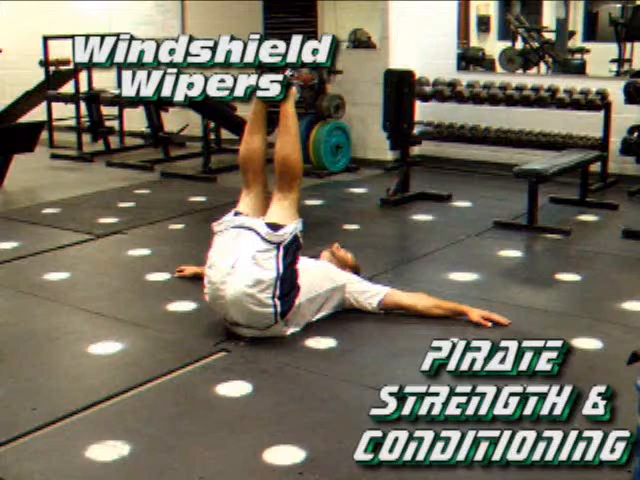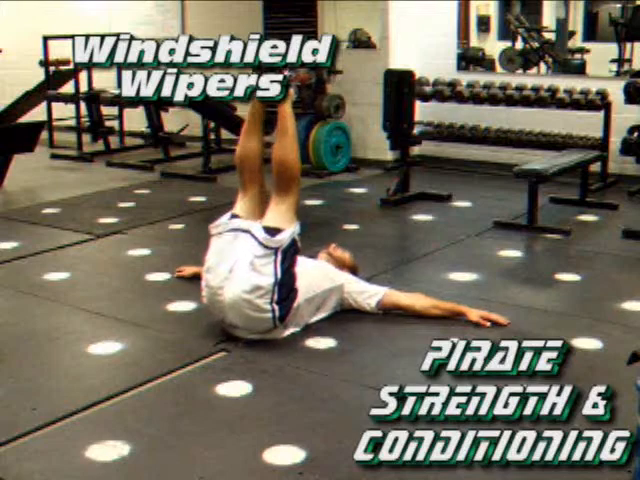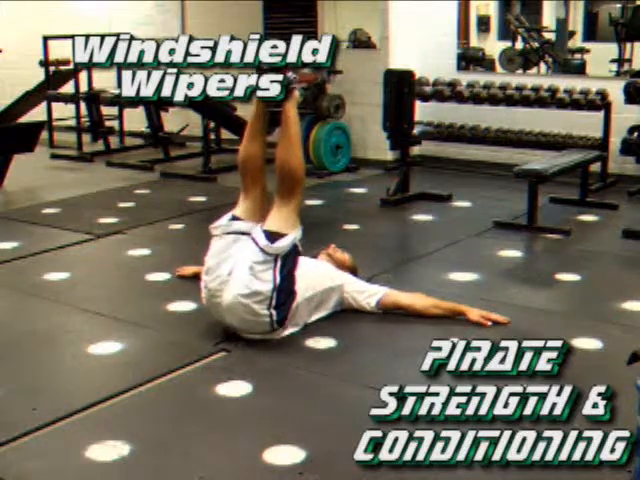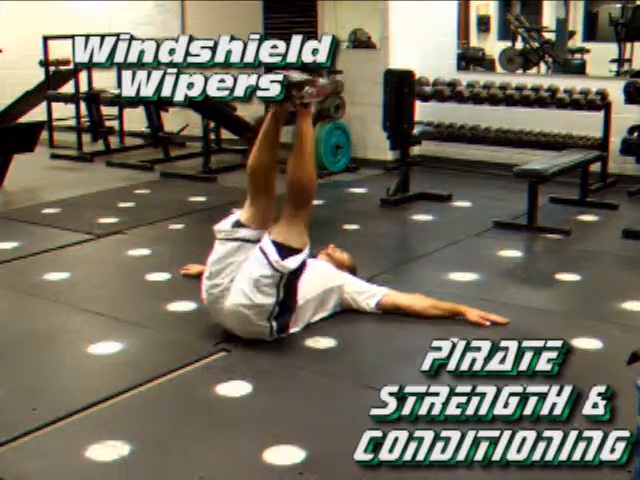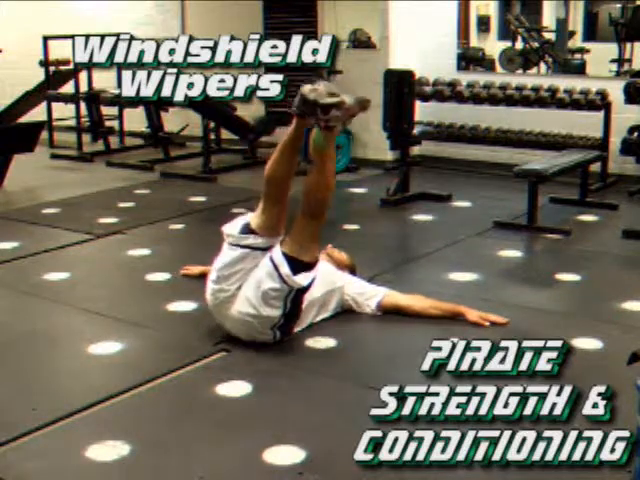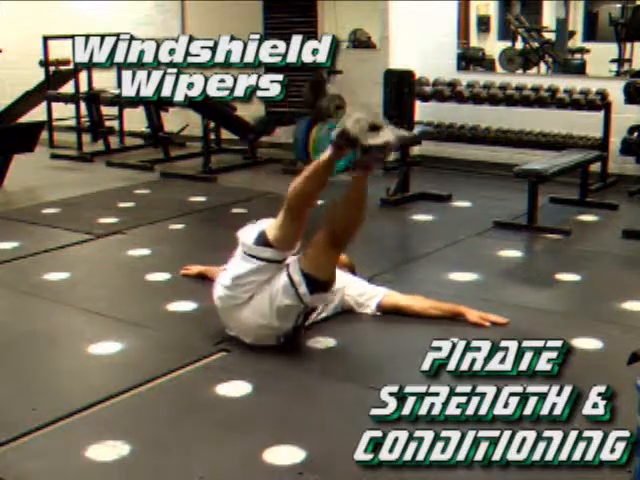
dt=0.3s
person 1, frame 1
left shoulder: (344, 282)
right shoulder: (297, 266)
left elbow: (408, 300)
left wrist: (465, 310)
right wrist: (206, 269)
left hip: (262, 303)
right hip: (223, 288)
left knee: (286, 186)
right knee: (254, 183)
person 1, frame 2
left shoulder: (342, 282)
right shoulder: (296, 267)
left elbow: (406, 301)
left wrist: (464, 311)
right wrist: (202, 269)
left hip: (258, 307)
right hip: (222, 289)
left knee: (285, 188)
right knee: (251, 183)
right ankle: (261, 95)
person 1, frame 3
left shoulder: (342, 283)
right shoulder: (298, 267)
left elbow: (406, 300)
left wrist: (465, 310)
left hip: (255, 306)
right hip: (221, 289)
left knee: (288, 191)
right knee: (253, 187)
right ankle: (265, 97)
person 1, frame 4
left shoulder: (342, 282)
right shoulder: (293, 267)
left elbow: (405, 301)
left wrist: (463, 310)
right wrist: (208, 267)
left hip: (256, 313)
right hip: (222, 290)
left knee: (298, 206)
right knee: (261, 195)
right ankle: (278, 105)
person 1, frame 5
left shoulder: (343, 283)
right shoulder: (291, 265)
left elbow: (405, 302)
left wrist: (462, 311)
right wrist: (209, 269)
left hip: (259, 317)
right hip: (224, 294)
left knee: (311, 214)
right knee: (273, 203)
right ankle: (303, 119)
person 1, frame 6
left shoulder: (345, 284)
right shoulder: (301, 268)
left elbow: (406, 302)
left wrist: (462, 311)
right wrist: (208, 270)
left hip: (266, 322)
right hip: (236, 296)
left knee: (333, 237)
right knee: (294, 216)
left ankle: (364, 164)
right ankle: (337, 149)
